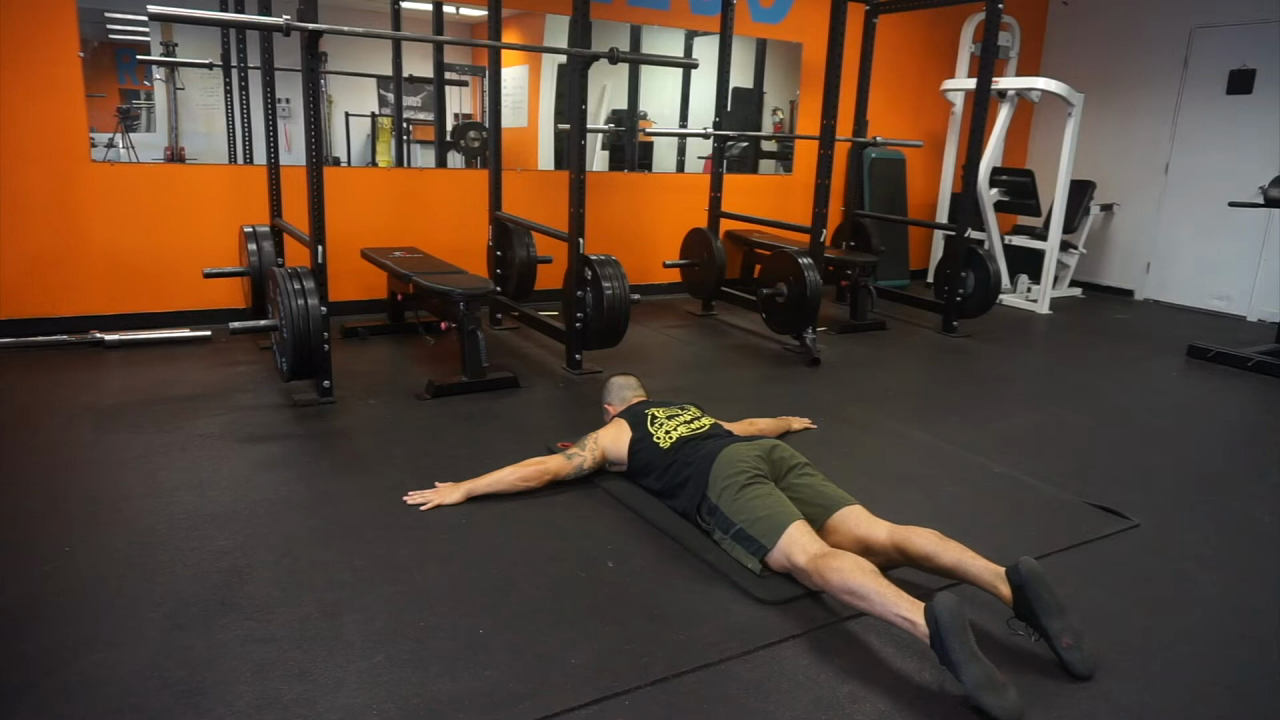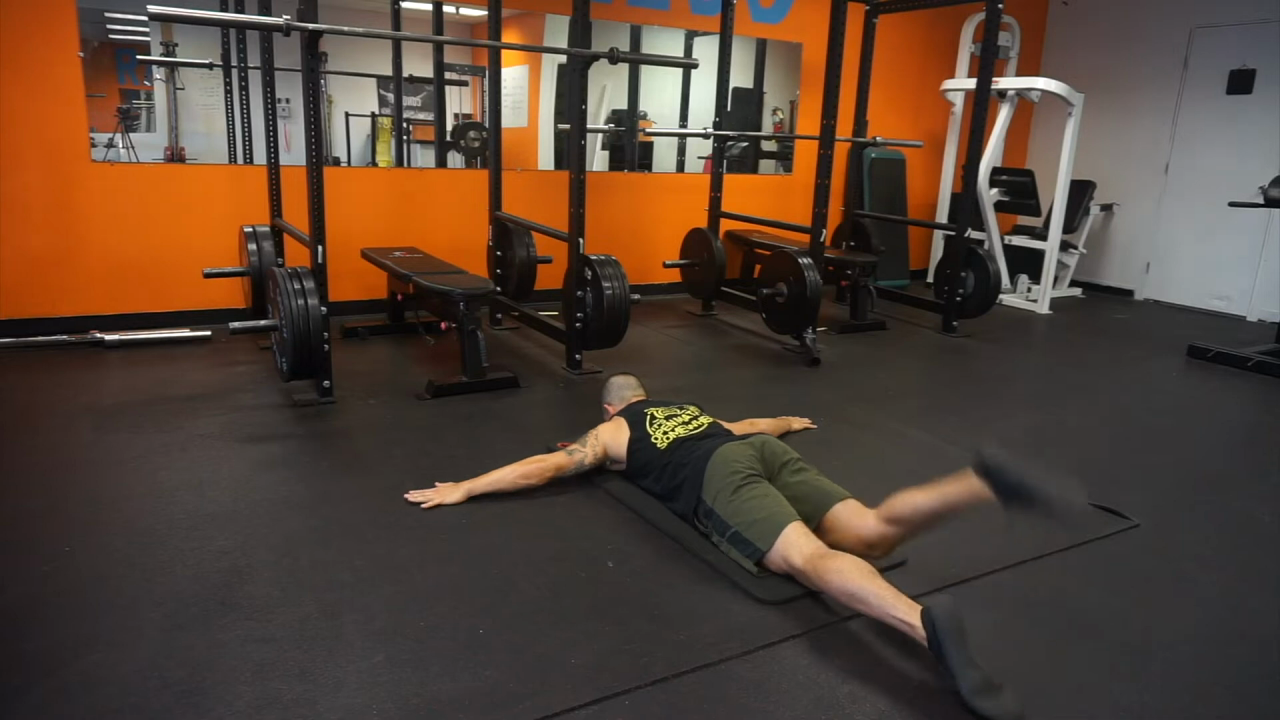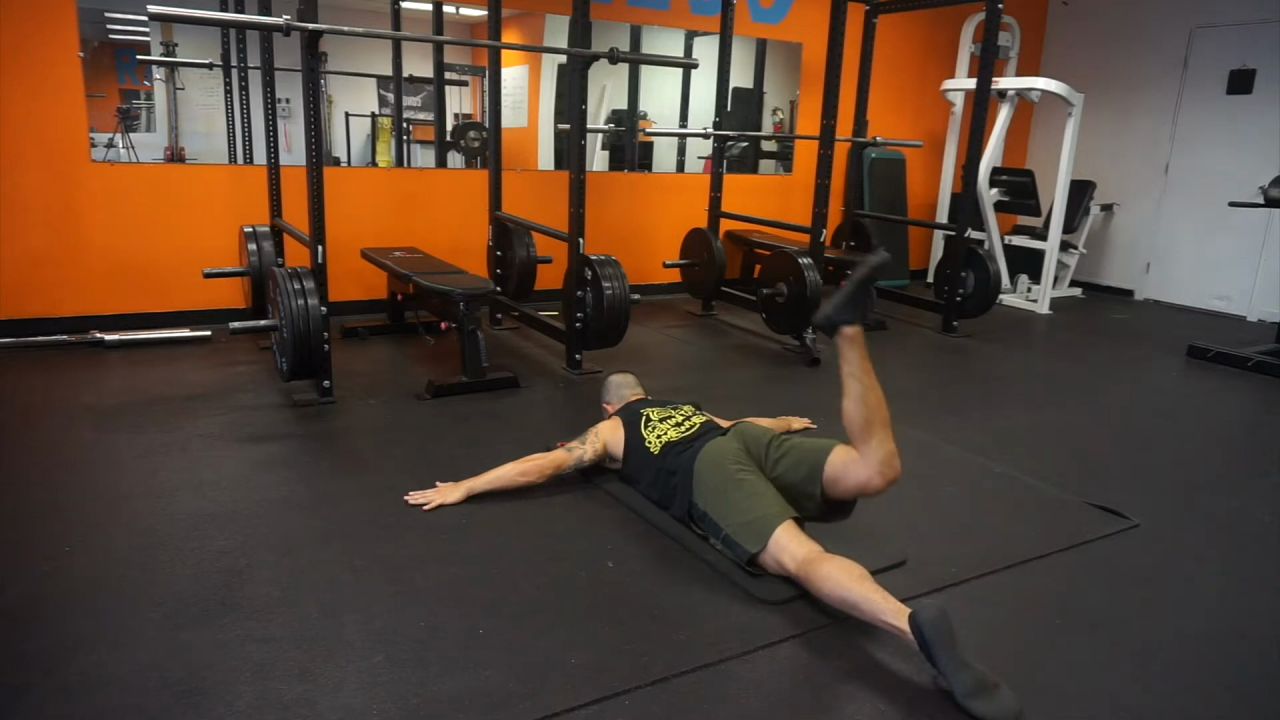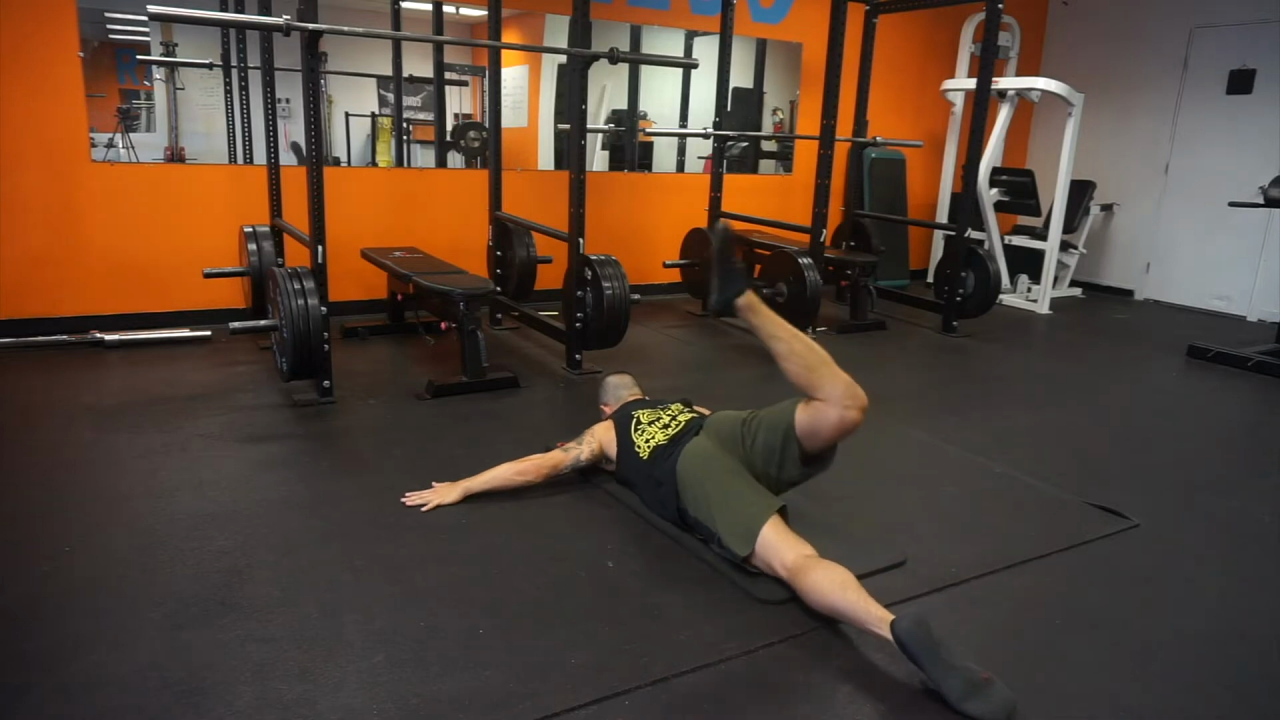
dt=0.5s
person 1, frame 1
left shoulder: (613, 434)
right shoulder: (688, 409)
left elbow: (543, 469)
right elbow: (753, 425)
left wrist: (461, 489)
right wrist: (790, 422)
left hip: (726, 481)
right hip: (772, 455)
left knee: (815, 560)
right knee: (879, 537)
left ankle: (929, 621)
right ankle: (1008, 581)
person 1, frame 2
left shoulder: (612, 431)
right shoulder: (687, 408)
left elbow: (545, 466)
right elbow: (754, 424)
left wrist: (463, 488)
right wrist: (789, 421)
left hip: (722, 479)
right hip: (764, 451)
left knee: (812, 558)
right knee: (871, 530)
left ankle: (924, 622)
right ankle: (985, 481)
person 1, frame 3
left shoulder: (608, 433)
right shoulder: (687, 408)
left elbow: (542, 466)
right elbow: (746, 423)
left wrist: (461, 489)
right wrist: (786, 423)
left hip: (711, 474)
right hip: (750, 439)
left knee: (803, 558)
right knee: (877, 469)
left ankle: (915, 626)
right ankle: (845, 325)
person 1, frame 4
left shoulder: (603, 433)
right shoulder: (681, 405)
left elbow: (539, 466)
right elbow: (727, 421)
left wrist: (458, 488)
left hip: (695, 472)
right hip: (729, 431)
left knee: (795, 561)
left ankle: (898, 630)
right ankle: (740, 298)
